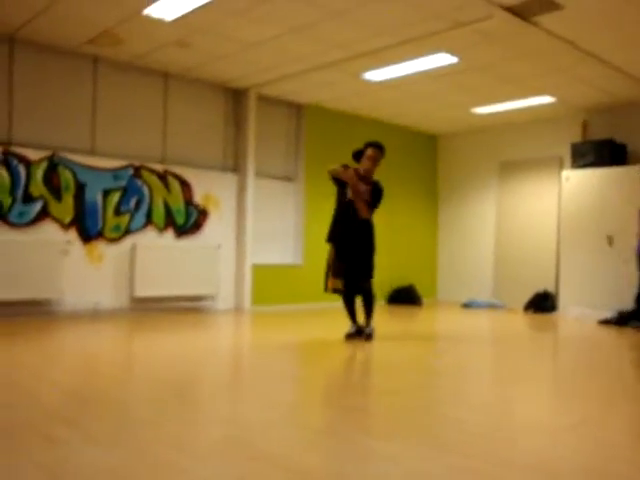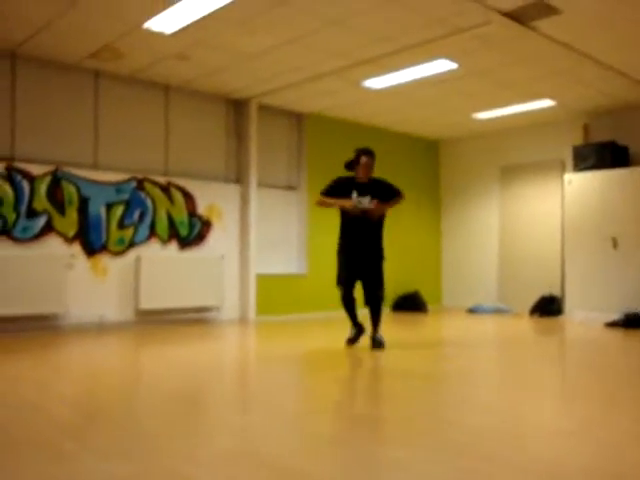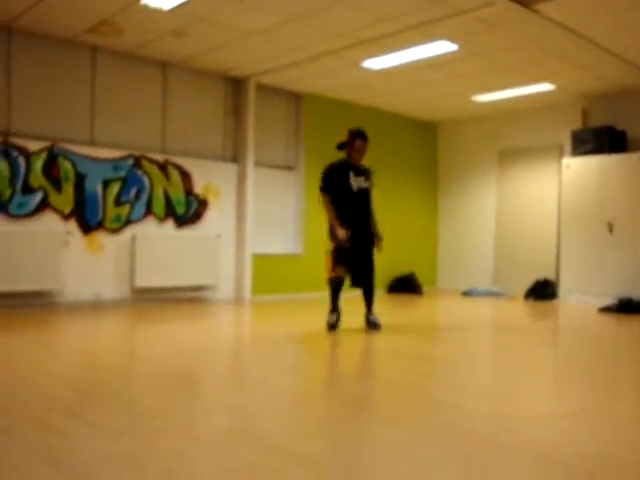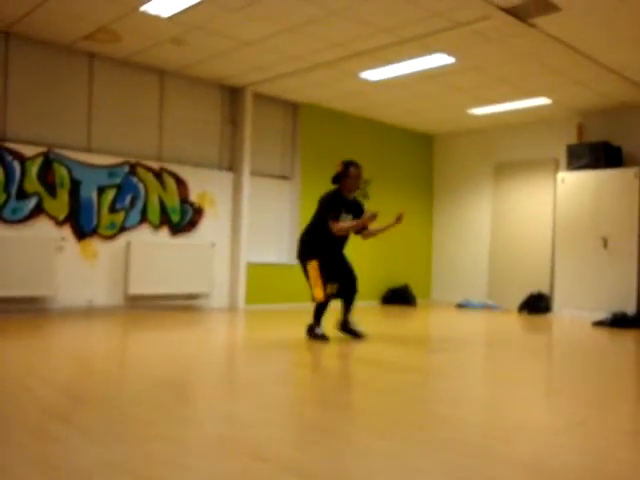
dt=0.4s
person 1, frame 1
left shoulder: (375, 187)
right shoulder: (347, 172)
left elbow: (365, 214)
right elbow: (333, 170)
left wrist: (357, 192)
right wrist: (355, 181)
left hip: (363, 241)
right hip: (340, 239)
left knee: (364, 284)
right knee: (343, 284)
left ankle: (368, 325)
right ankle: (355, 325)
person 1, frame 2
left shoulder: (381, 186)
right shoulder: (342, 184)
left elbow: (399, 196)
right elbow: (320, 200)
left wrist: (384, 208)
right wrist: (343, 204)
left hip: (372, 249)
right hip: (348, 248)
left knee: (375, 292)
right knee: (345, 291)
left ankle: (376, 333)
right ankle: (356, 326)
person 1, frame 3
left shoulder: (365, 172)
right shoulder: (334, 170)
right elbow: (326, 201)
left wrist: (375, 230)
right wrist: (337, 228)
left hip: (362, 231)
right hip: (342, 230)
left knee: (367, 273)
right knee: (338, 271)
left ankle: (369, 314)
right ankle: (334, 310)
person 1, frame 4
left shoulder: (356, 205)
right shoulder: (330, 200)
left elbow: (362, 232)
right elbow: (335, 227)
left wrist: (390, 225)
right wrist: (360, 222)
left hip: (334, 251)
right hip: (312, 250)
left knee: (349, 282)
right knee: (327, 288)
left ankle: (346, 321)
right ankle: (315, 326)
